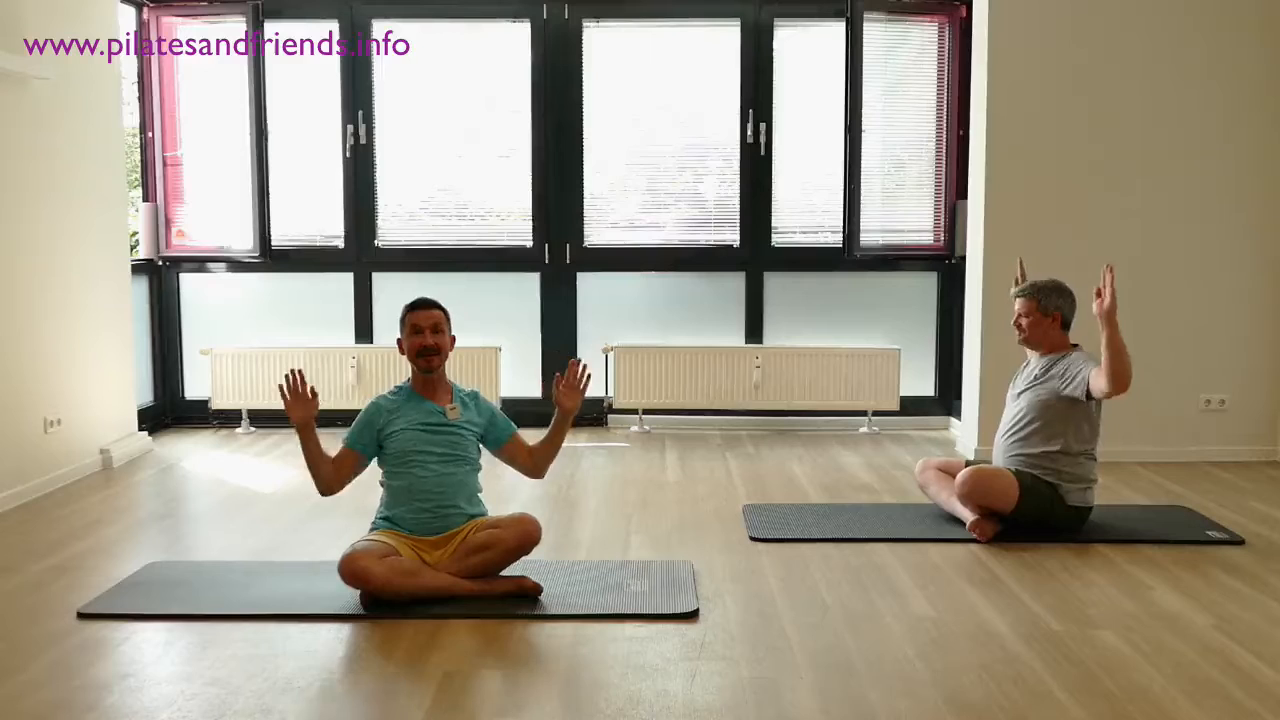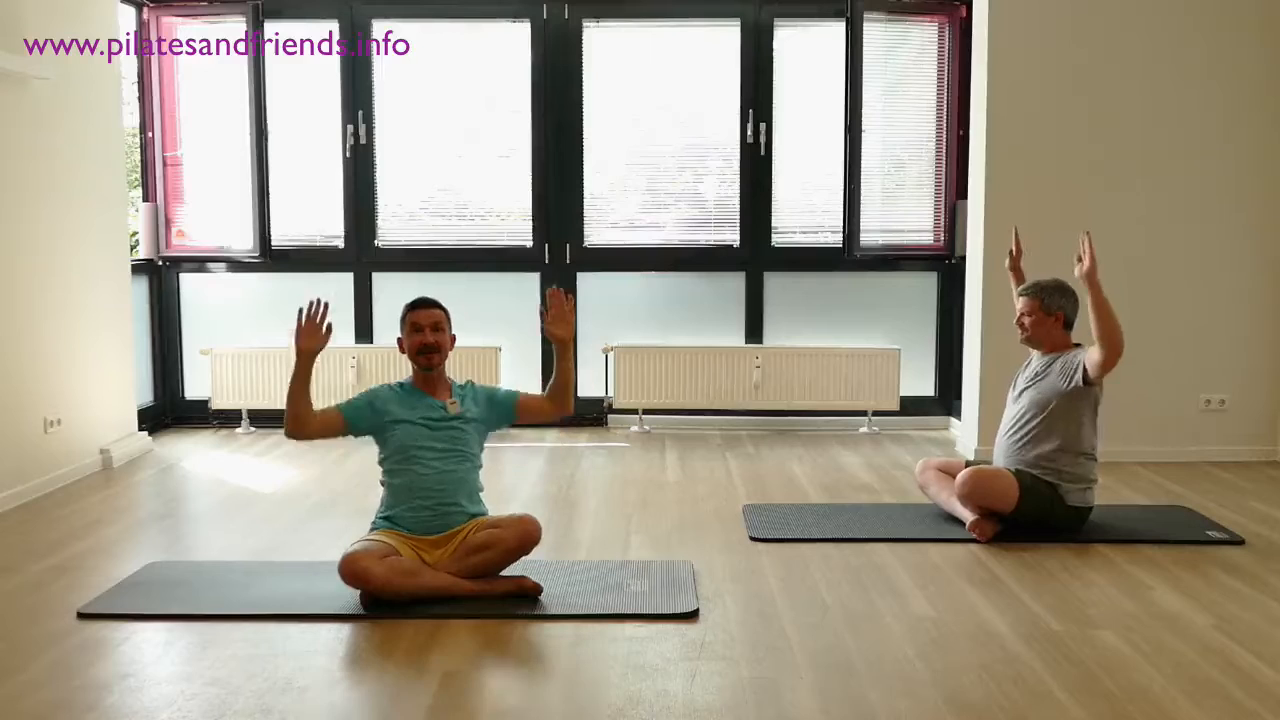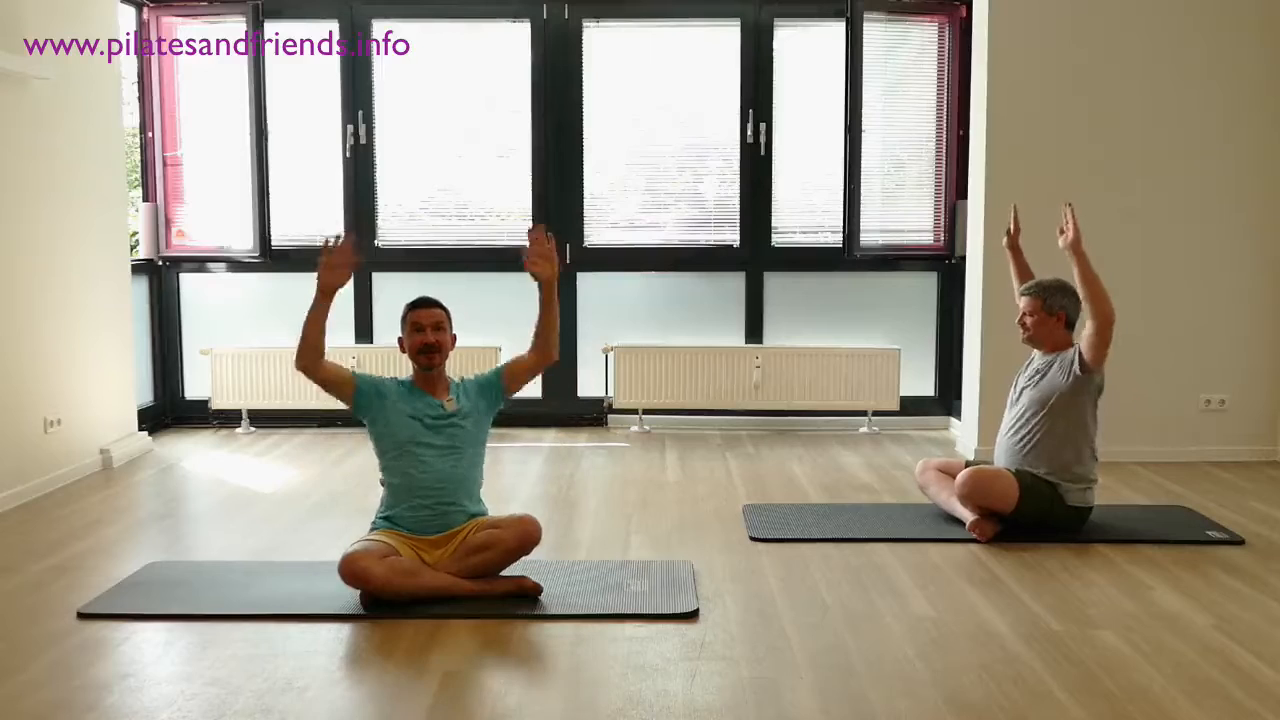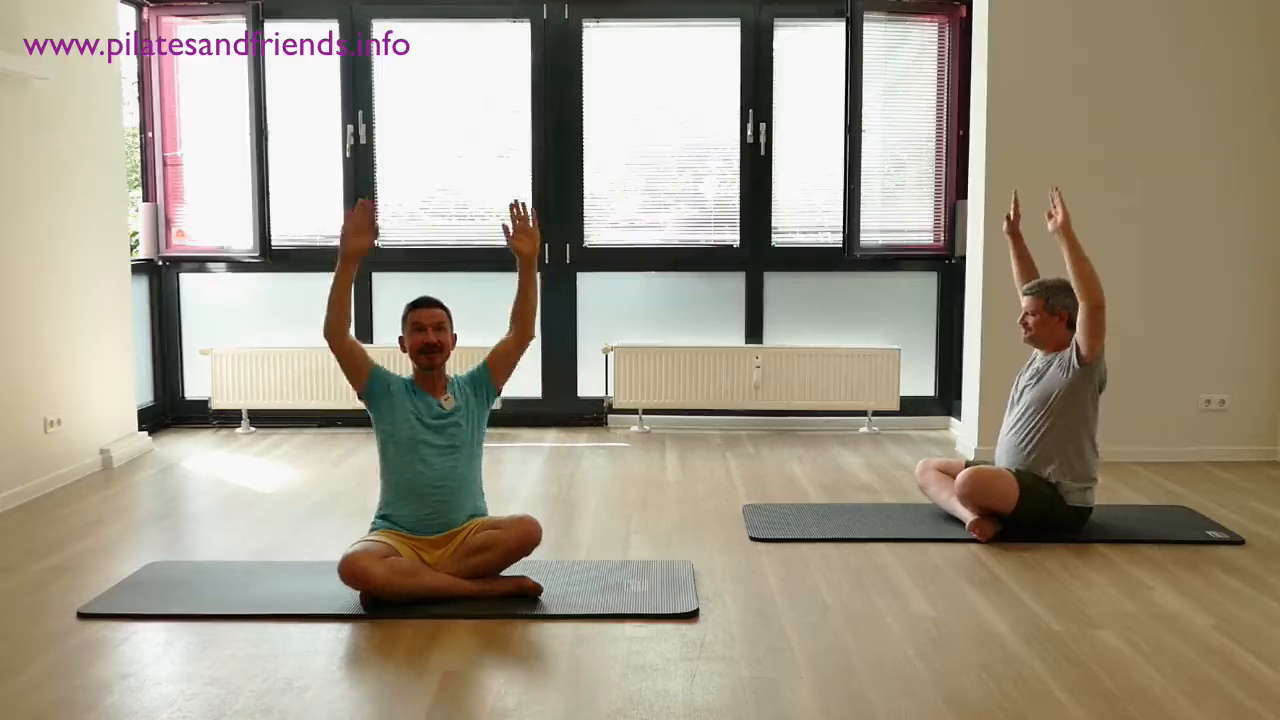
dt=0.2s
person 1, frame 1
left shoulder: (477, 407)
right shoulder: (382, 411)
left elbow: (535, 466)
right elbow: (329, 483)
left wrist: (564, 414)
right wrist: (305, 428)
left hip: (466, 536)
right hip: (398, 538)
left knee: (526, 529)
right knee: (354, 566)
left ankle: (405, 583)
right ankle: (491, 587)
person 1, frame 2
left shoulder: (480, 399)
right shoulder: (380, 402)
left elbow: (556, 408)
right elbow: (300, 429)
left wrist: (561, 345)
right wrist: (305, 359)
left hip: (467, 534)
right hip: (399, 537)
left knee: (526, 530)
right knee: (355, 566)
left ankle: (401, 583)
right ankle: (492, 587)
person 1, frame 3
left shoulder: (479, 393)
right shoulder: (381, 396)
left elbow: (543, 355)
right elbow: (309, 364)
left wrist: (547, 286)
right wrist: (325, 291)
left hip: (467, 533)
right hip: (398, 536)
left knee: (527, 530)
right knee: (354, 567)
left ankle: (402, 580)
right ankle: (492, 586)
person 1, frame 4
left shoulder: (475, 391)
right shoulder: (387, 393)
left elbow: (522, 332)
right elbow: (335, 335)
left wrist: (526, 261)
right wrist: (348, 259)
left hip: (467, 533)
right hip: (398, 537)
left knee: (526, 531)
right knee: (354, 567)
left ankle: (406, 581)
right ankle: (492, 586)
person 2, frame 1
left shoulder: (1074, 367)
right shoulder: (1036, 359)
left elbow: (1115, 384)
left wrist: (1107, 320)
right wrist: (1019, 293)
right hip: (1015, 479)
left knee: (970, 482)
right knee: (927, 469)
left ankle: (985, 517)
right ankle: (978, 517)
person 2, frame 2
left shoulder: (1075, 365)
right shoulder: (1039, 357)
left elbow: (1111, 352)
right elbow: (1029, 320)
left wrist: (1090, 283)
right wrist: (1015, 272)
left hip: (1058, 500)
right hip: (1014, 479)
left knee: (970, 482)
right knee: (927, 469)
left ankle: (986, 515)
right ankle: (978, 517)
person 2, frame 3
left shoulder: (1077, 364)
right shoulder: (1041, 355)
left elbow: (1103, 322)
right elbow: (1030, 299)
left wrist: (1076, 253)
right wrist: (1013, 250)
left hip: (1058, 500)
right hip: (1015, 479)
left knee: (970, 482)
right knee: (927, 469)
left ankle: (989, 516)
right ankle: (978, 516)
person 2, frame 4
left shoulder: (1079, 364)
right shoulder: (1042, 353)
left elbow: (1094, 304)
right elbow: (1032, 289)
left wrist: (1064, 235)
right wrist: (1013, 236)
left hip: (1059, 501)
right hip: (1016, 479)
left knee: (970, 482)
right knee: (927, 469)
left ankle: (985, 514)
right ankle: (978, 516)
